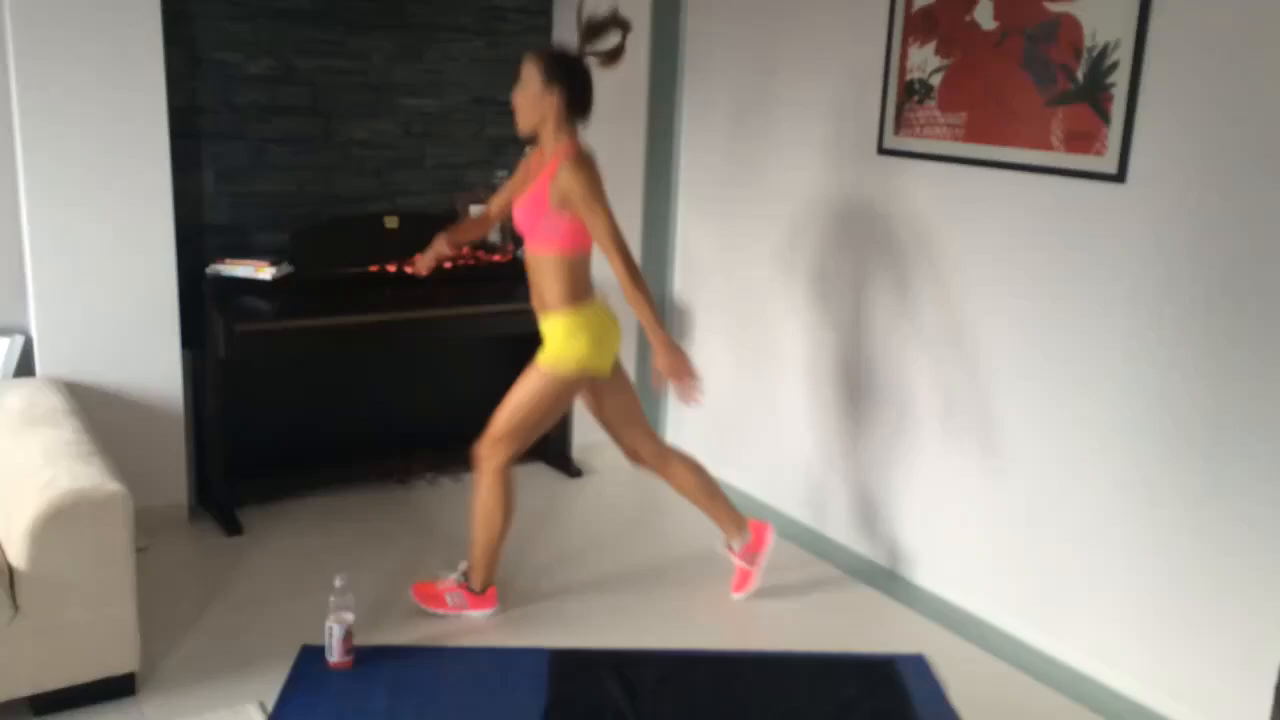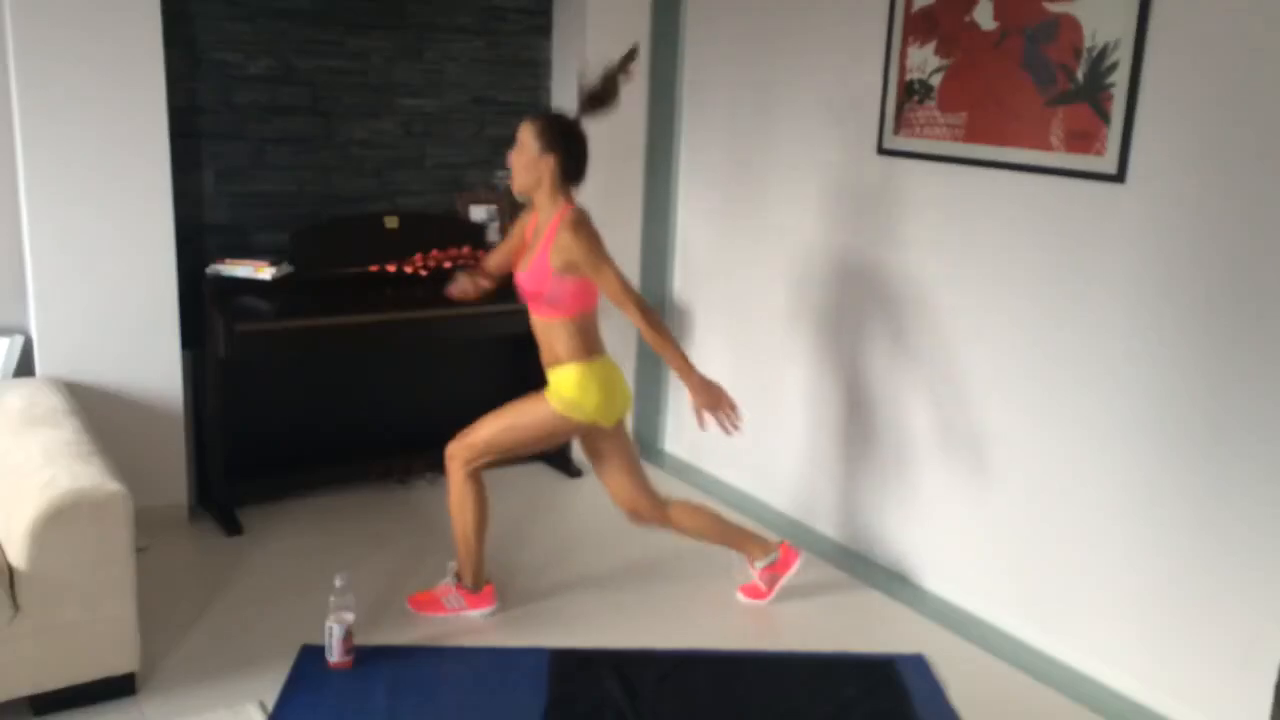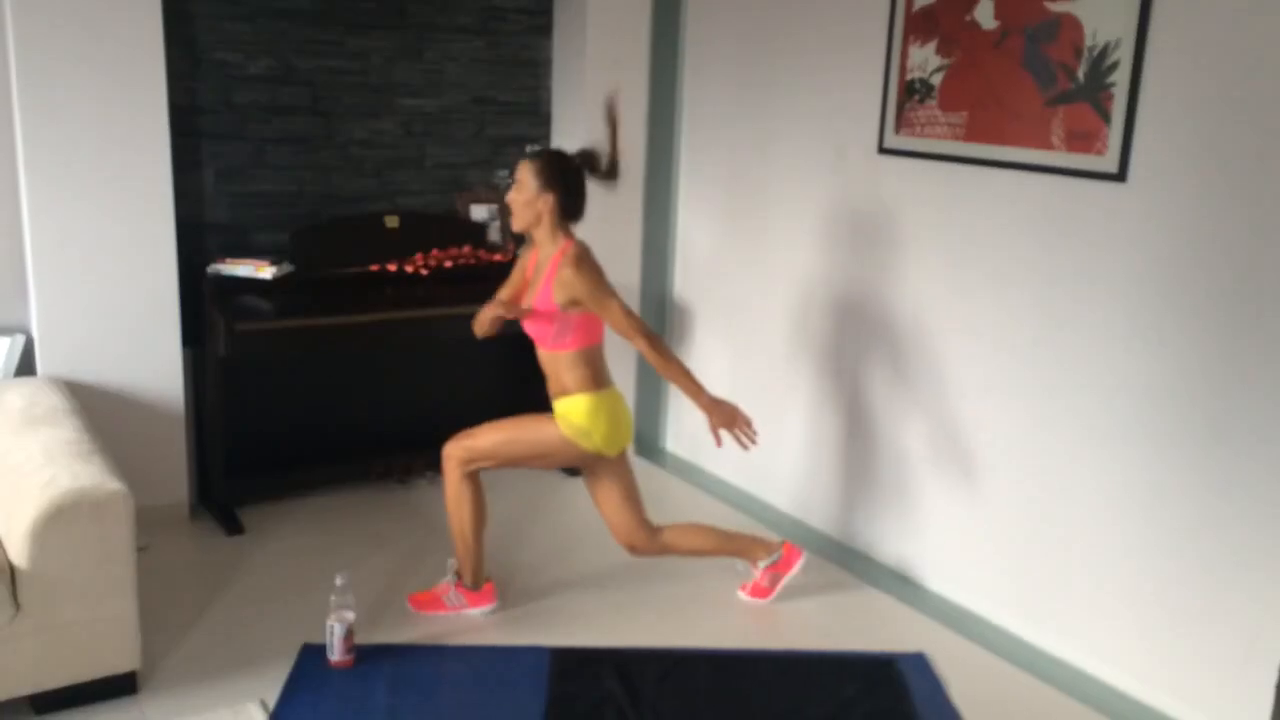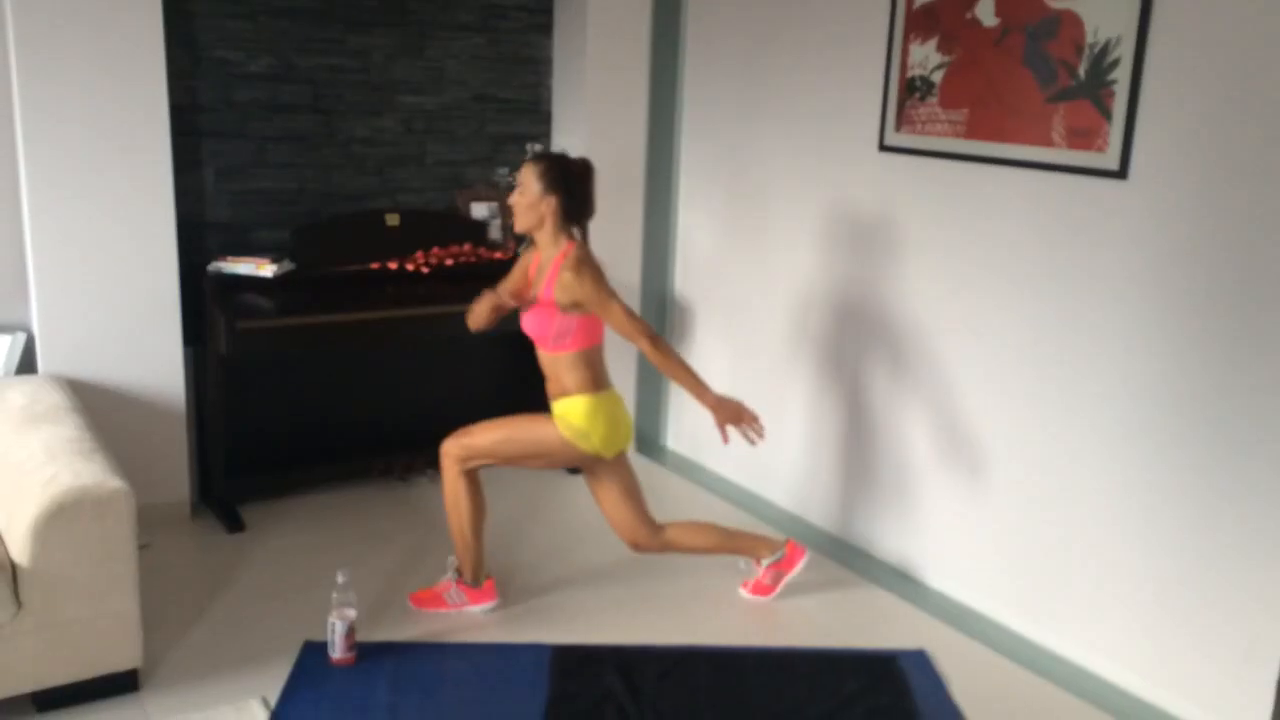
dt=0.1s
person 1, frame 1
left shoulder: (572, 168)
right shoulder: (538, 162)
left elbow: (619, 256)
right elbow: (493, 214)
left wrist: (661, 342)
right wrist: (449, 240)
left hip: (576, 337)
right hip: (575, 335)
left knee: (491, 454)
right knee: (642, 447)
left ankle: (473, 588)
right ankle: (744, 535)
person 1, frame 2
left shoulder: (569, 233)
right shoulder: (533, 220)
left elbow: (635, 309)
right elbow: (492, 269)
left wrist: (694, 379)
right wrist: (470, 281)
left hip: (581, 391)
right hip: (579, 384)
left knee: (461, 455)
right knee: (645, 509)
left ankle: (469, 587)
right ankle: (767, 555)
person 1, frame 3
left shoulder: (572, 267)
right shoulder: (533, 254)
left elbow: (642, 338)
right elbow: (486, 322)
left wrist: (706, 402)
right wrist: (494, 310)
left hip: (587, 419)
right hip: (588, 413)
left knee: (457, 457)
right knee: (640, 539)
left ankle: (471, 587)
right ankle: (772, 555)
person 1, frame 4
left shoulder: (574, 271)
right shoulder: (535, 256)
left elbow: (646, 339)
right elbow: (486, 311)
left wrist: (713, 400)
right wrist: (489, 303)
left hip: (585, 420)
right hip: (586, 416)
left knee: (455, 454)
right knee: (645, 537)
left ankle: (470, 583)
right ankle: (776, 551)
